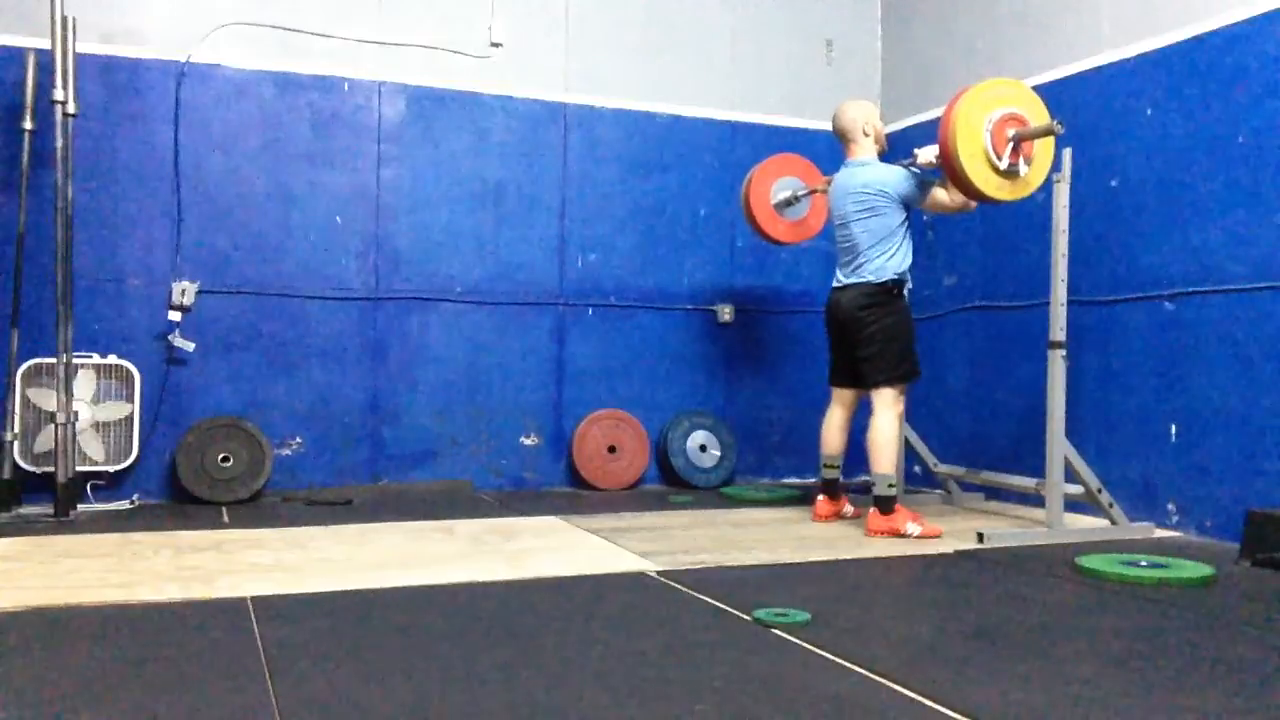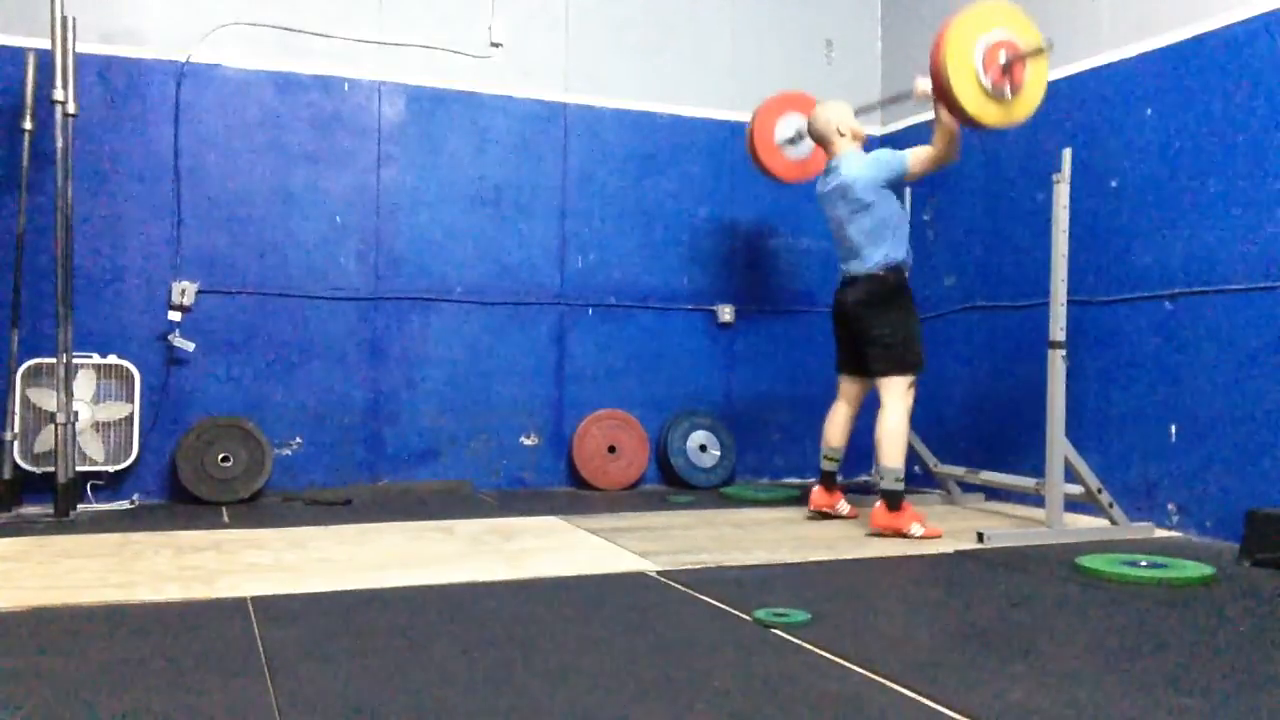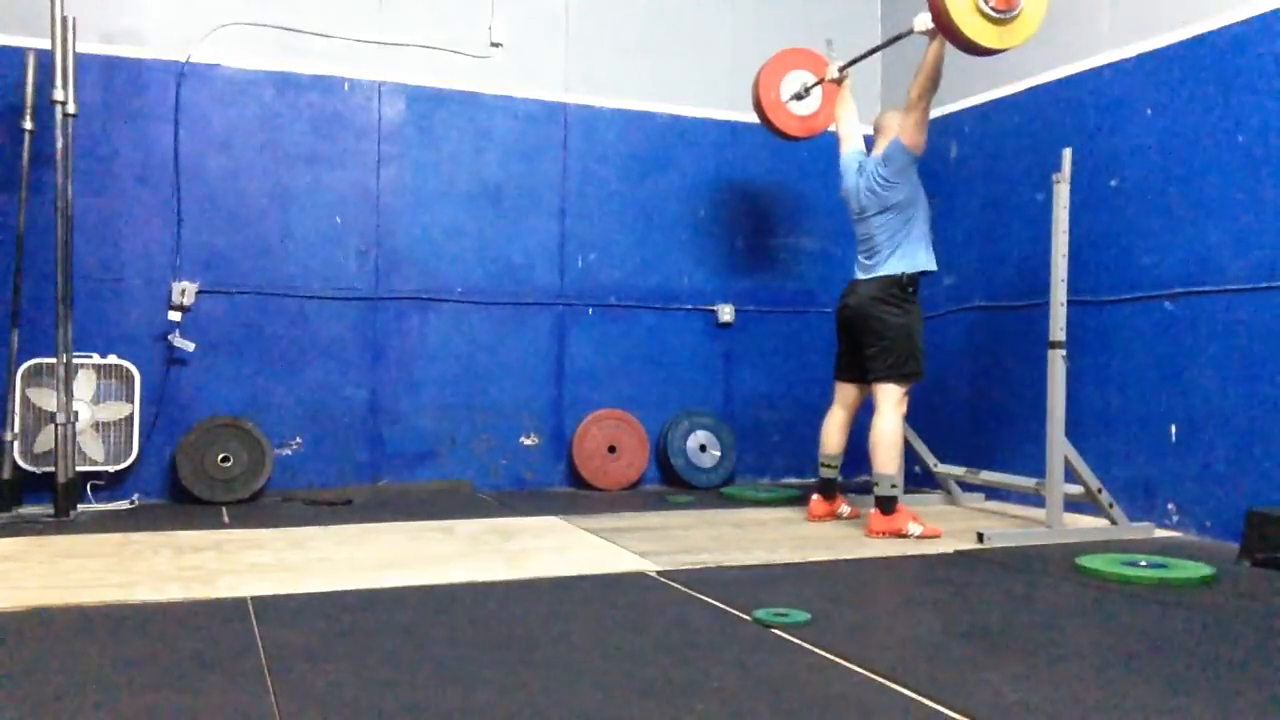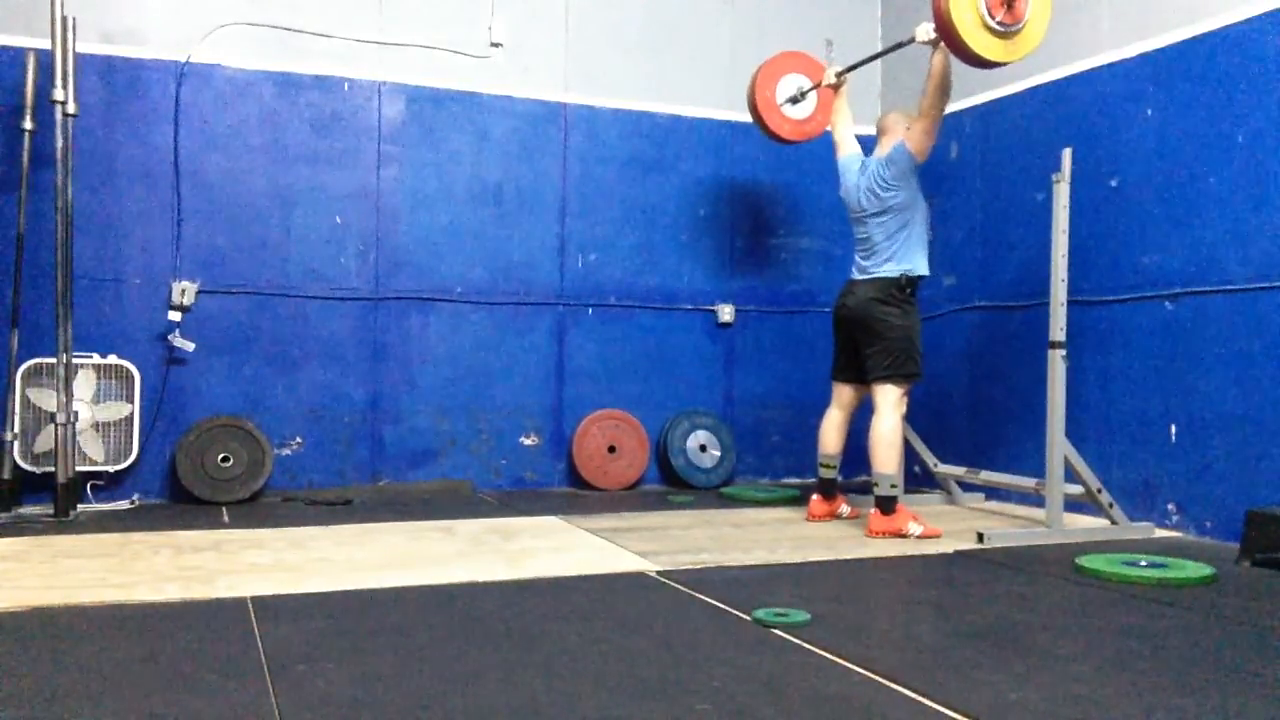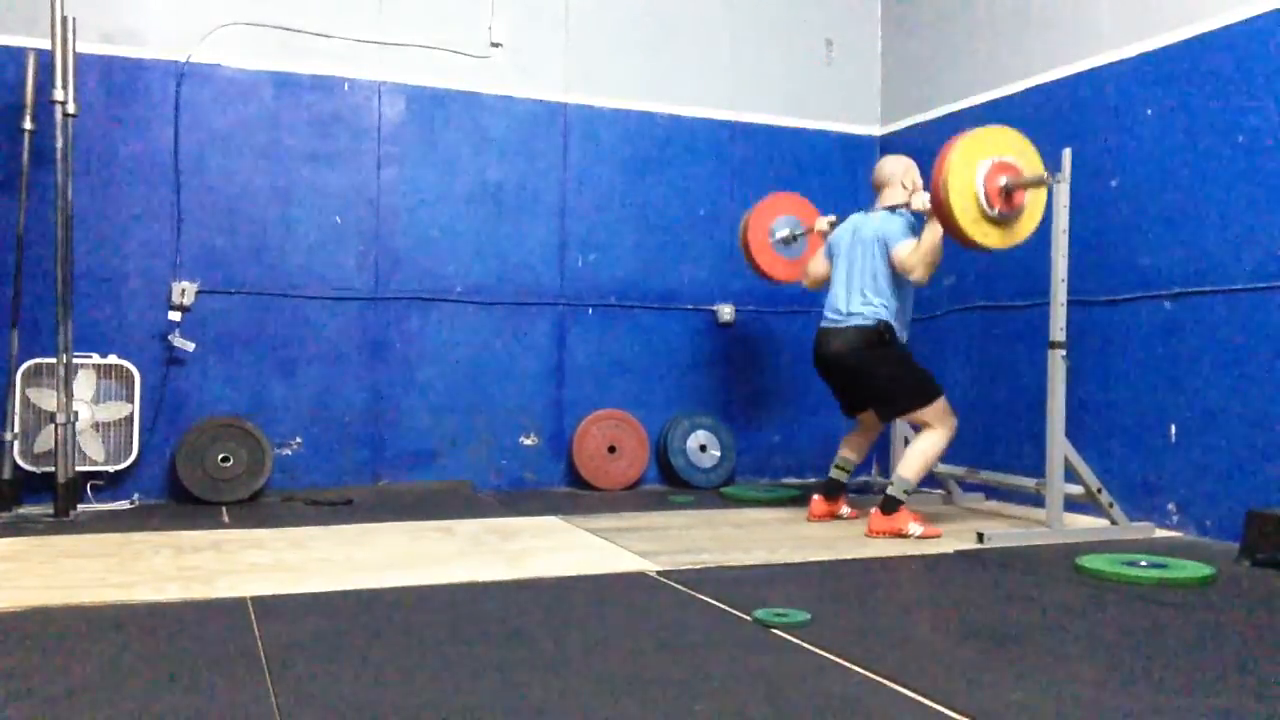
dt=1s
person 1, frame 1
left shoulder: (838, 183)
right shoulder: (891, 176)
right elbow: (960, 201)
right wrist: (942, 162)
left hip: (842, 300)
right hip: (877, 299)
left knee: (842, 402)
right knee: (888, 403)
left ankle: (829, 496)
right ankle: (885, 511)
person 1, frame 2
left shoulder: (827, 180)
right shoulder: (868, 167)
right elbow: (943, 152)
left wrist: (825, 130)
right wrist: (943, 101)
left hip: (851, 294)
right hip: (884, 293)
left knee: (847, 396)
right knee: (897, 397)
left ankle: (825, 492)
right ankle: (891, 510)
person 1, frame 3
left shoulder: (854, 169)
right shoulder: (895, 164)
left elbow: (847, 125)
right elbow: (919, 100)
left wrist: (840, 85)
right wrist: (937, 38)
left hip: (858, 296)
right hip: (889, 297)
left knee: (845, 401)
right knee: (892, 401)
left ankle: (825, 497)
right ankle: (887, 513)
person 1, frame 4
left shoulder: (853, 170)
right shoulder: (896, 167)
left elbow: (842, 130)
right elbow: (933, 110)
left wrist: (837, 90)
right wrist: (941, 48)
left hip: (853, 296)
right hip: (887, 298)
left knee: (843, 401)
right knee: (890, 403)
left ankle: (825, 497)
right ankle: (887, 514)
person 1, frame 5
left shoulder: (848, 226)
right shoulder: (896, 223)
left elbow: (811, 279)
right elbow: (917, 270)
left wrist: (823, 238)
right wrist: (936, 220)
left hip: (829, 344)
right hip: (866, 342)
left knee: (871, 423)
right knee: (941, 423)
left ankle: (827, 498)
right ankle: (890, 511)
